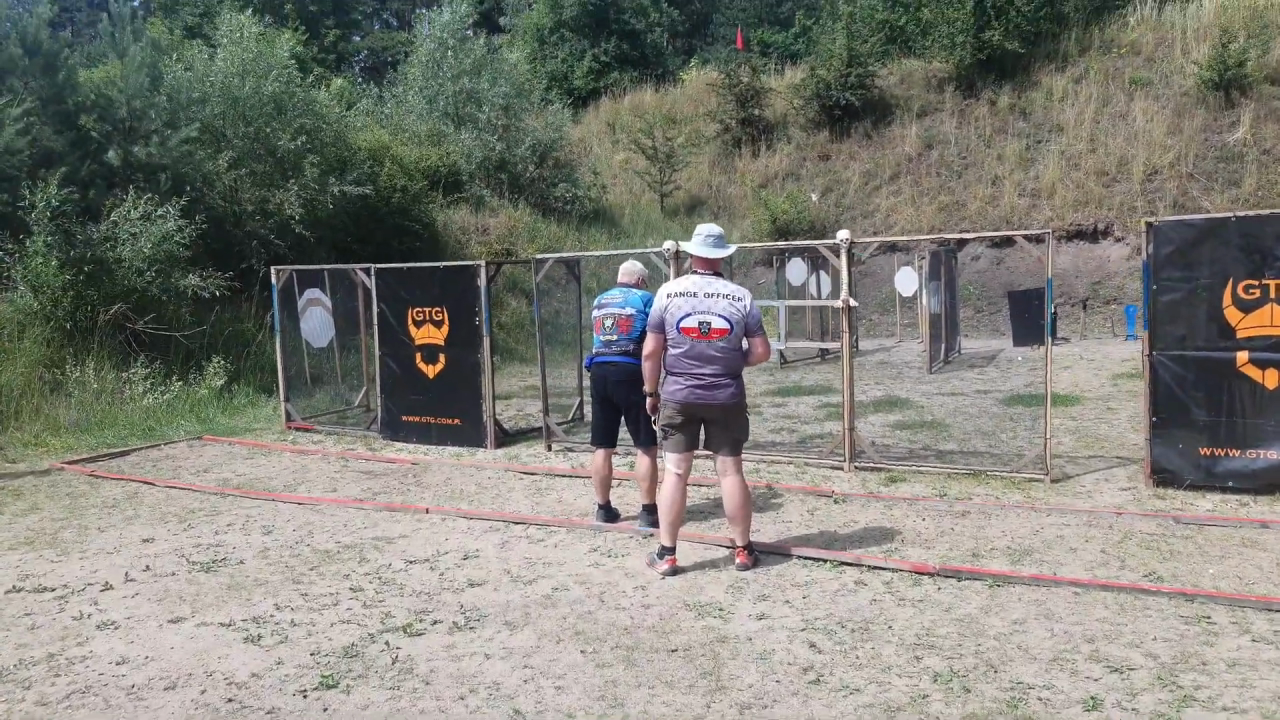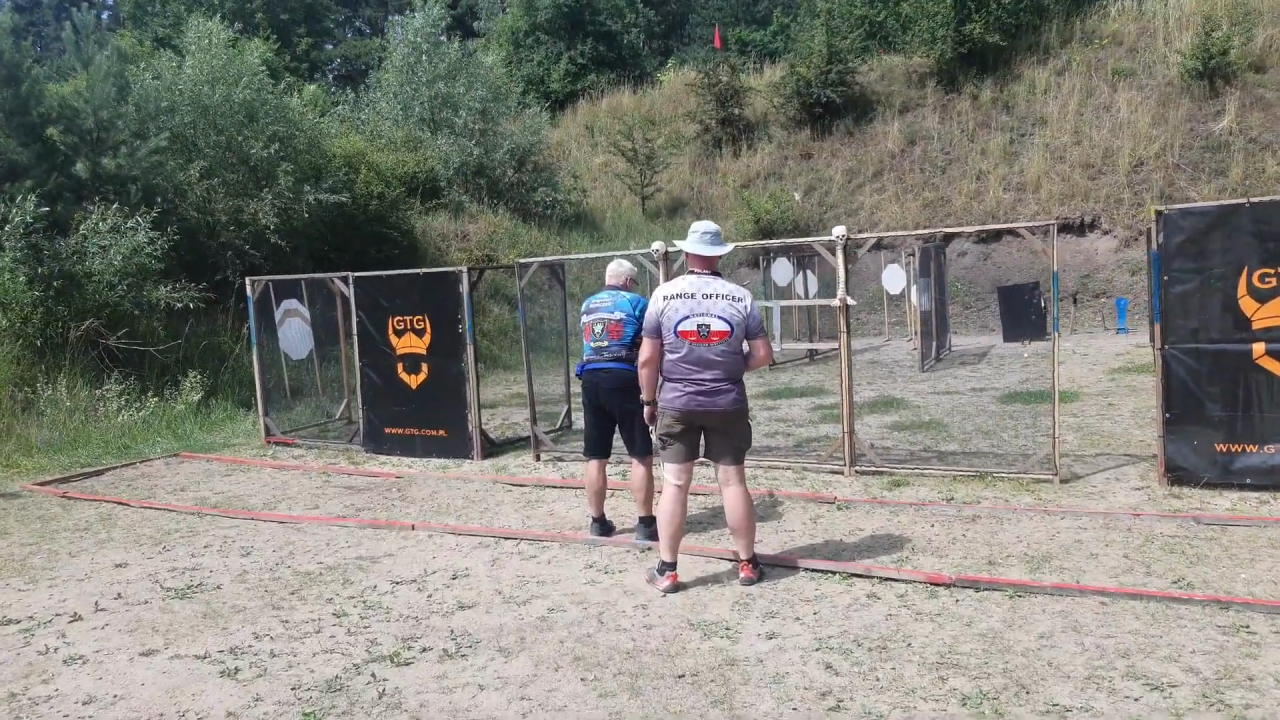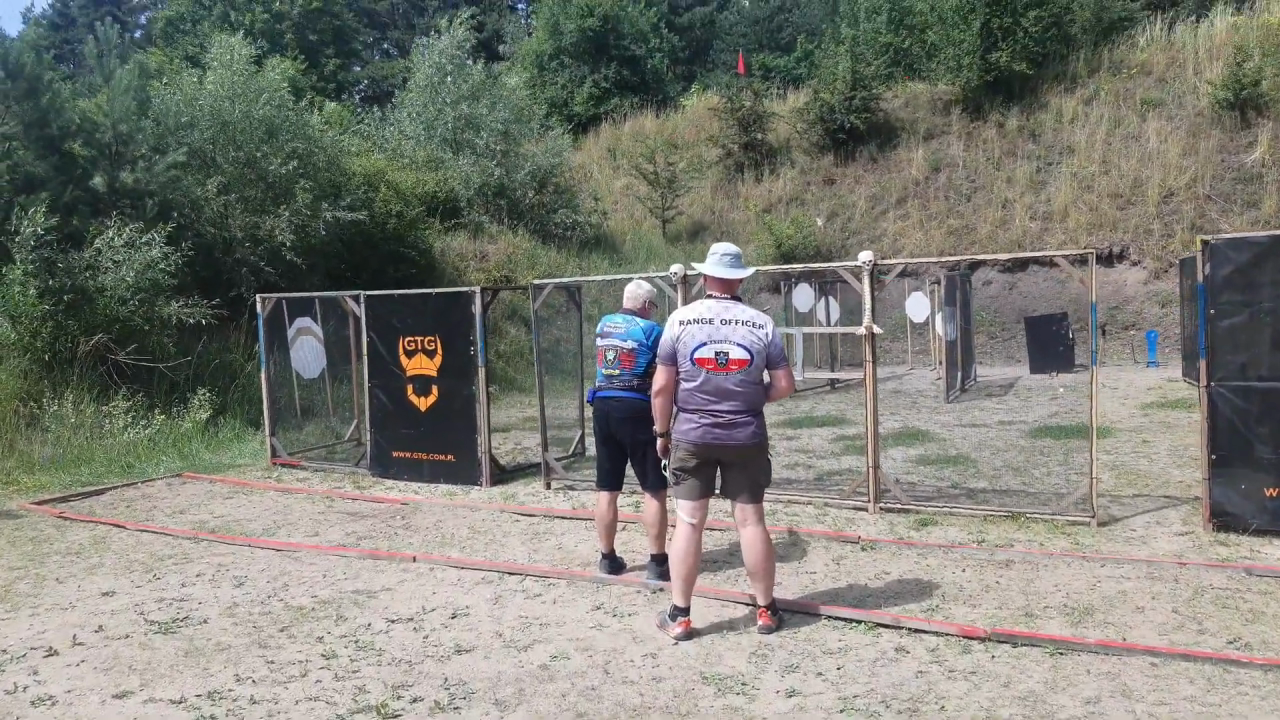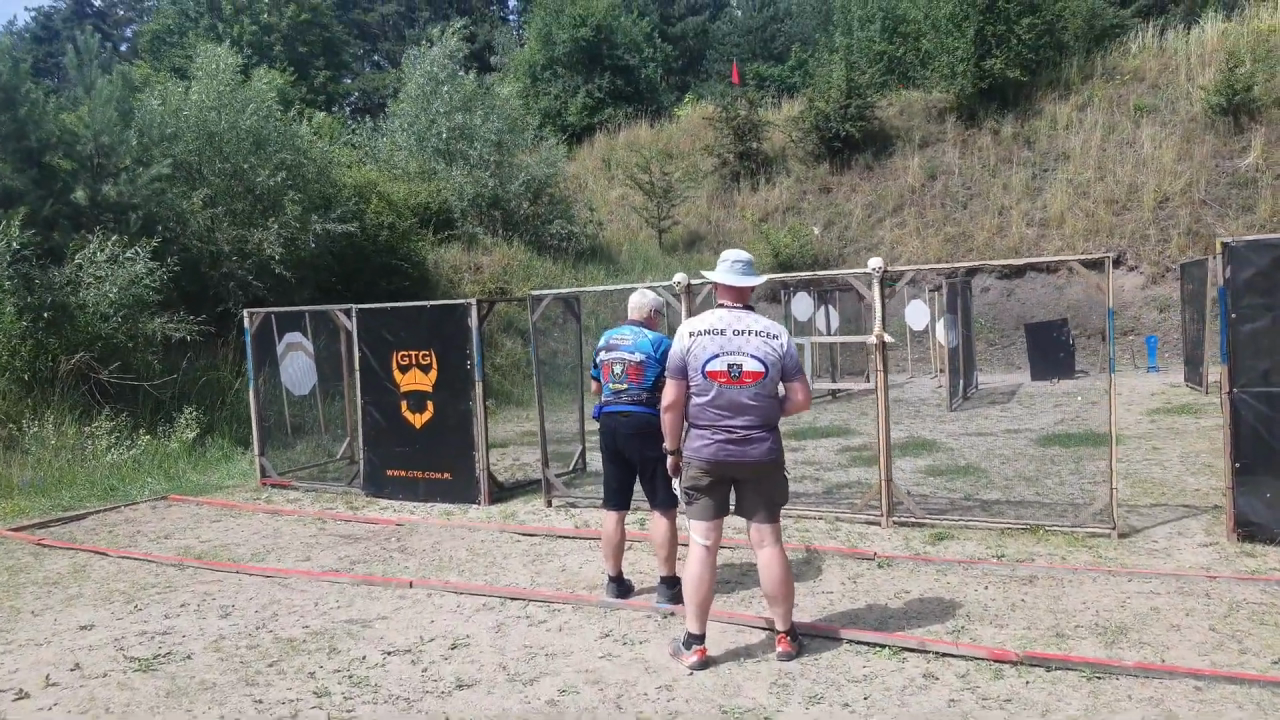
dt=0.5s
person 1, frame 1
left shoulder: (668, 292)
right shoulder: (741, 296)
left elbow: (651, 352)
right elbow: (761, 352)
left wrist: (651, 392)
left hip: (678, 395)
right hip: (726, 397)
left knee: (675, 472)
right knee: (731, 471)
left ankle: (666, 554)
right ankle: (743, 550)
person 1, frame 2
left shoulder: (664, 294)
right shoulder: (740, 297)
left elbow: (647, 359)
right elbow: (762, 355)
left wrist: (648, 400)
left hip: (676, 403)
right hip: (727, 403)
left knee: (674, 484)
right knee: (733, 481)
left ankle: (667, 570)
right ankle: (748, 563)
person 1, frame 3
left shoulder: (680, 319)
right shoulder: (762, 324)
left elbow: (662, 387)
right elbow: (784, 386)
left wrist: (662, 432)
left hip: (691, 435)
right hip: (746, 437)
left knee: (688, 522)
right knee: (751, 521)
left ankle: (679, 615)
right ankle: (766, 610)
person 1, frame 4
left shoulder: (690, 330)
right shoulder: (776, 334)
left elbow: (671, 402)
right elbow: (801, 398)
left wrist: (672, 449)
left hip: (704, 453)
right hip: (761, 453)
left knee: (702, 544)
right knee: (768, 541)
person 2, frame 1
left shoulder: (599, 301)
right shoulder: (645, 298)
left hip: (599, 372)
right hip: (630, 373)
left knee: (602, 447)
right knee: (646, 446)
left ankle: (603, 508)
right ankle: (648, 512)
person 2, frame 2
left shoulder: (587, 305)
right shoulder: (635, 302)
left hip: (591, 380)
right hip: (623, 380)
left knee: (595, 458)
right knee: (641, 456)
left ankle: (598, 522)
right ankle: (645, 524)
person 2, frame 3
left shoulder: (603, 325)
right shoulder: (650, 329)
left hip: (603, 408)
right hip: (636, 410)
left knee: (606, 489)
right knee: (654, 490)
left ankle: (608, 558)
right ankle: (657, 562)
person 2, frame 4
left shoulder: (604, 340)
right shoulder: (658, 342)
left elbow: (595, 387)
left hip: (610, 425)
right hip: (645, 425)
left knee: (614, 509)
right knee: (664, 508)
